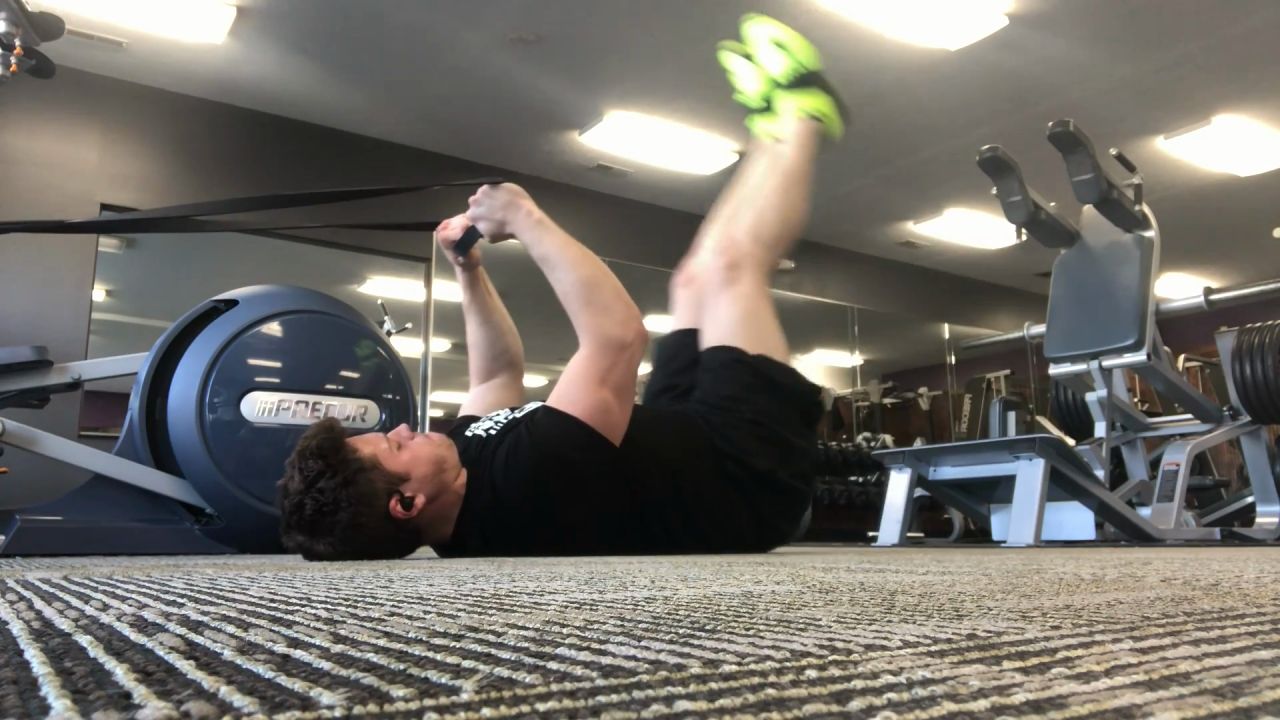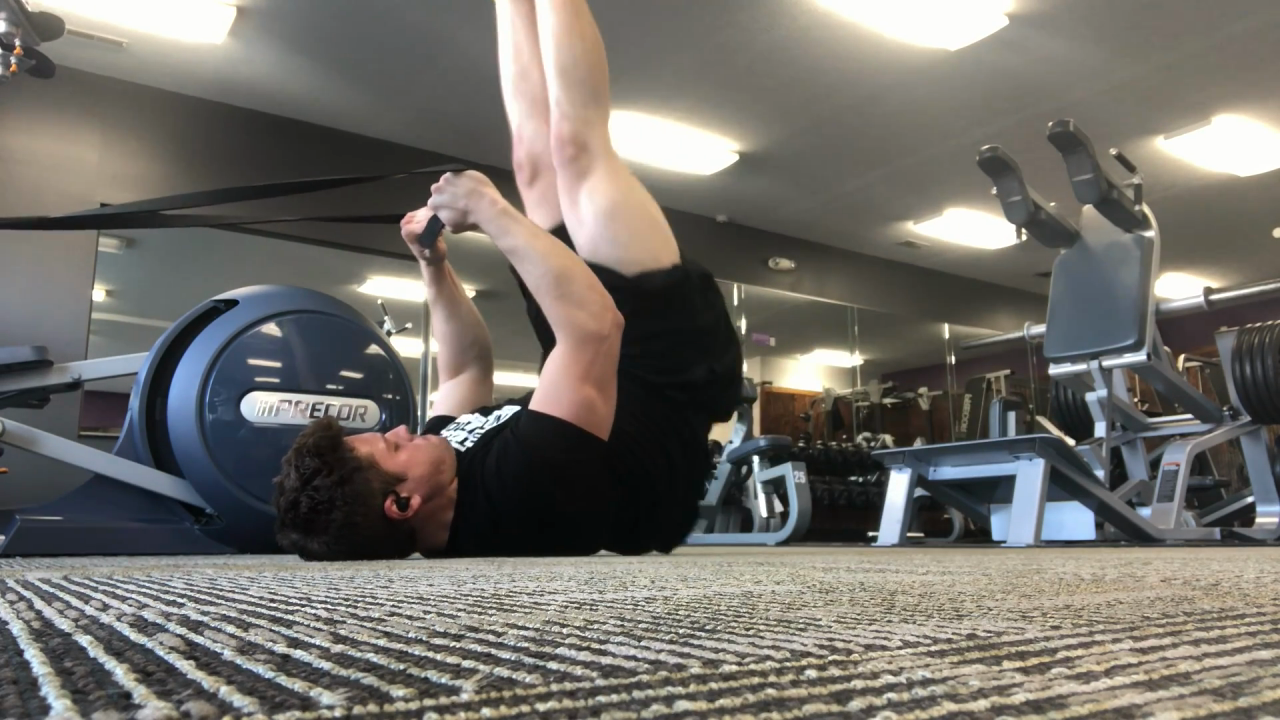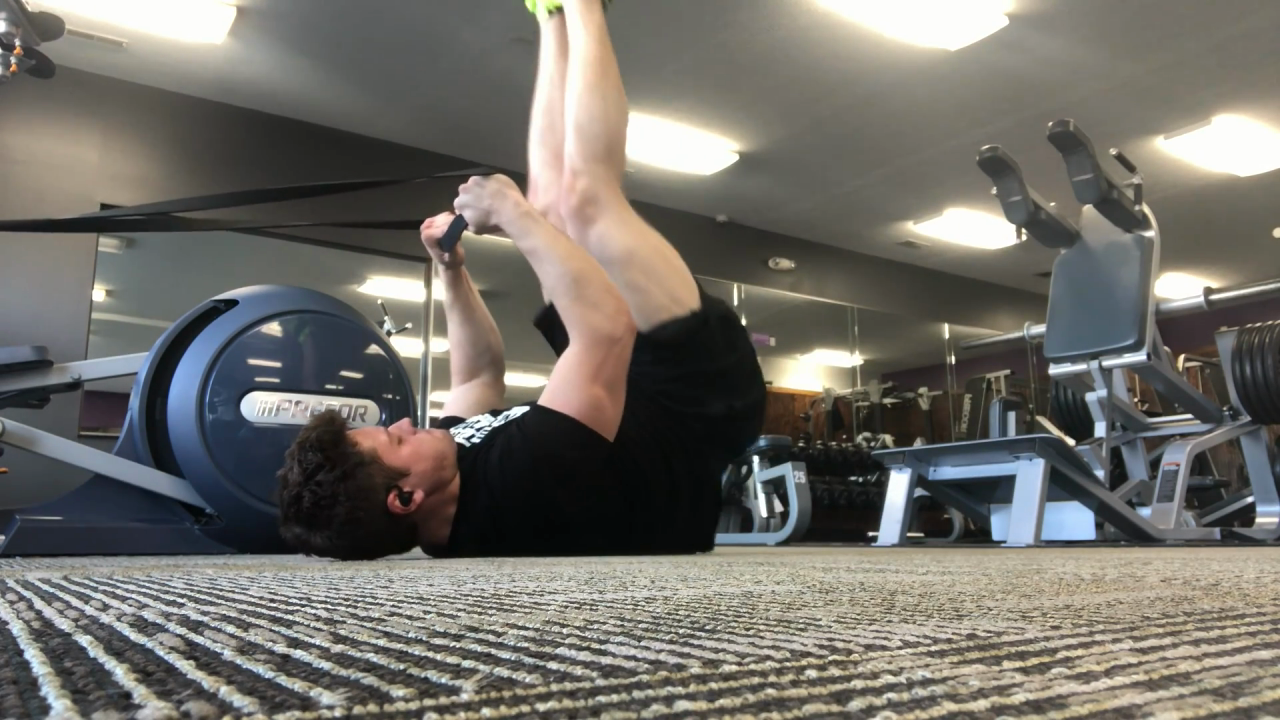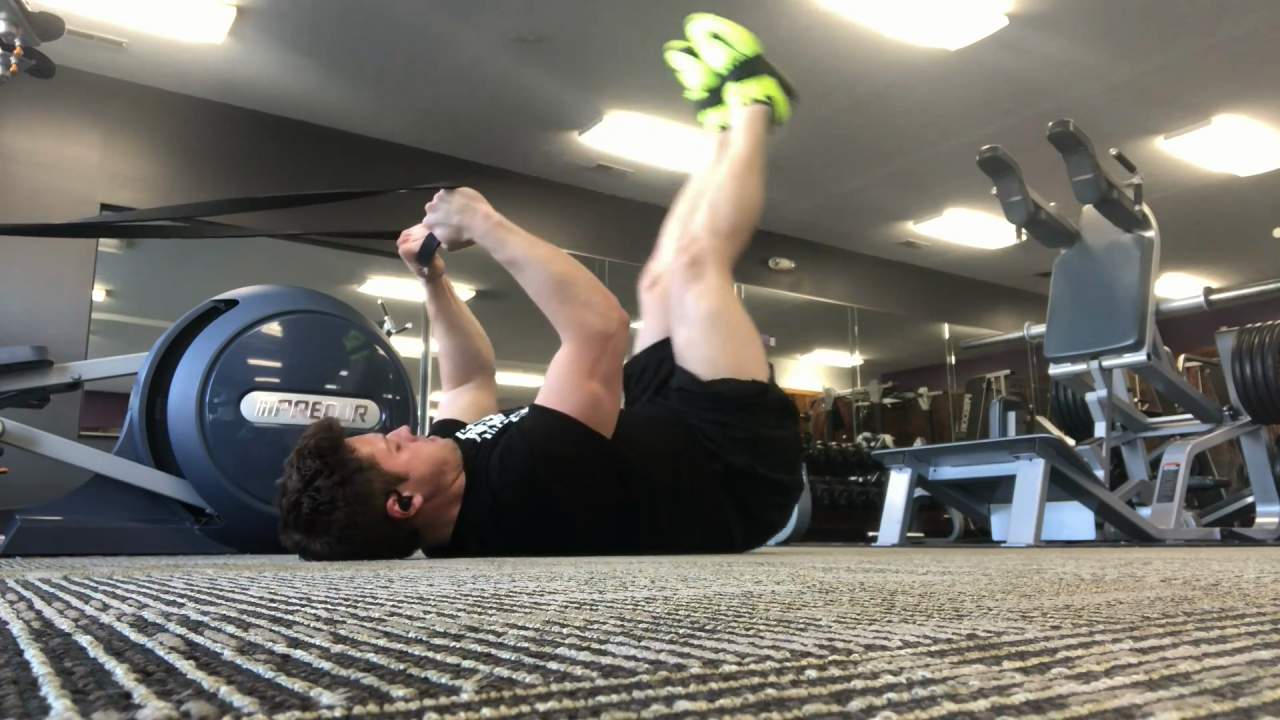
dt=0.7s
person 1, frame 1
left shoulder: (465, 457)
right shoulder: (531, 482)
left elbow: (499, 375)
right elbow: (617, 334)
left wrist: (469, 272)
right wrist: (524, 219)
left hip: (682, 444)
right hip: (742, 464)
left knee: (697, 282)
right knee: (729, 264)
left ankle: (776, 120)
right ankle: (801, 113)
person 1, frame 2
right shoulder: (521, 490)
left elbow: (467, 368)
right elbow: (595, 326)
left wrist: (433, 265)
right wrist: (490, 212)
left hip: (615, 386)
right hip: (672, 379)
left knee: (537, 162)
right knee: (573, 147)
person 1, frame 3
right shoulder: (520, 485)
left elbow: (480, 373)
right elbow: (610, 327)
left wrist: (451, 269)
right wrist: (512, 215)
left hip: (644, 400)
right hip: (698, 408)
left knee: (549, 201)
right knee: (582, 193)
person 1, frame 4
left shoulder: (456, 526)
right shoulder: (519, 488)
left elbow: (471, 379)
right elbow: (599, 327)
left wrist: (432, 280)
right wrist: (485, 225)
left hip: (668, 438)
right hip: (730, 461)
right knee: (689, 261)
left ankle: (731, 115)
right ankle: (751, 104)
